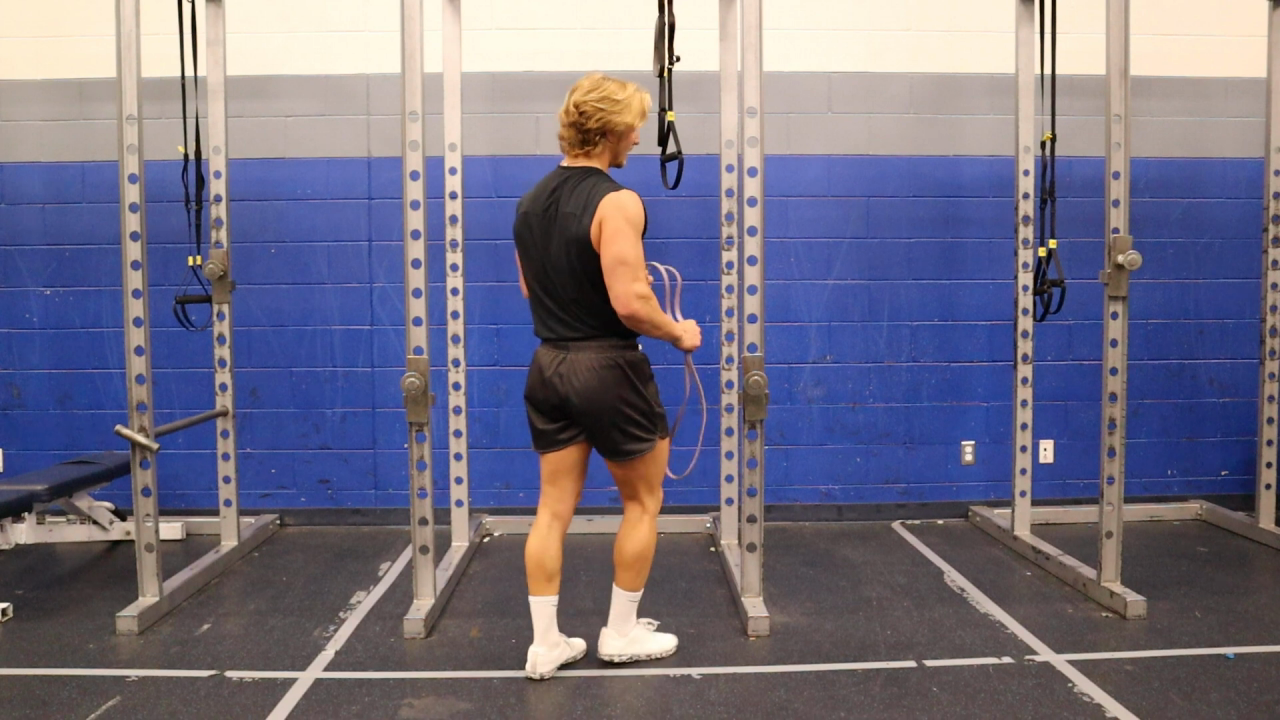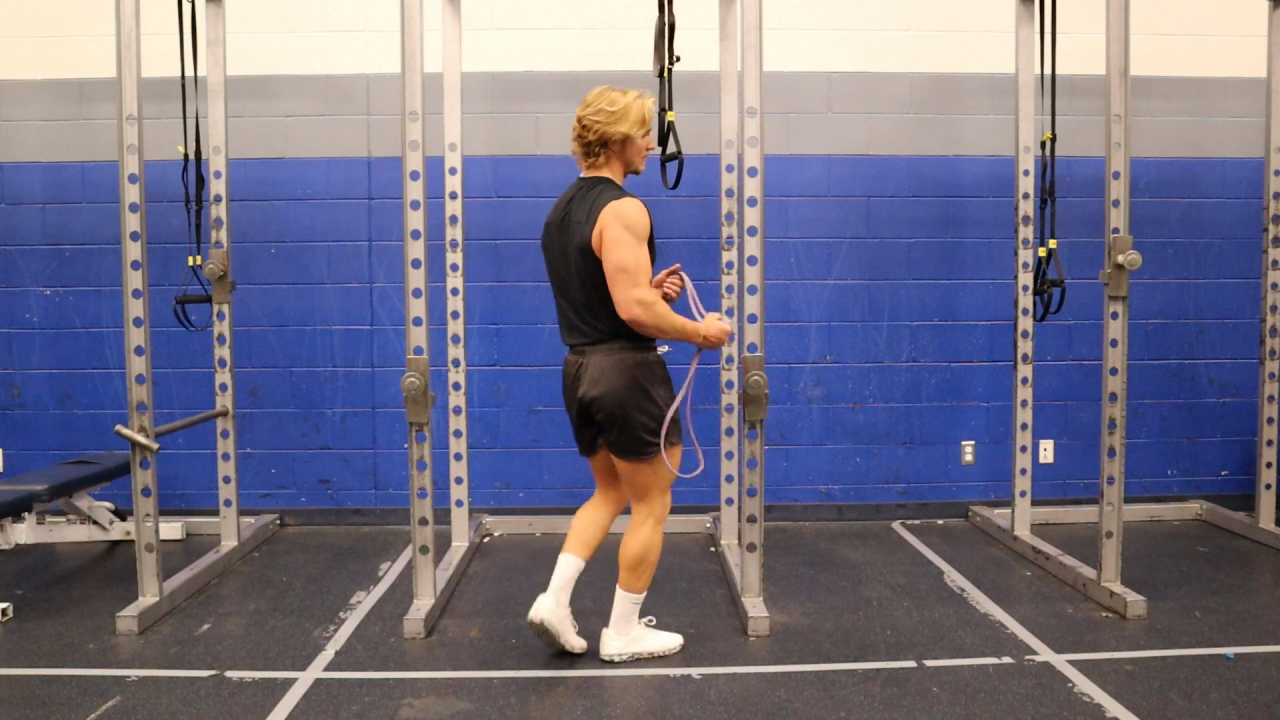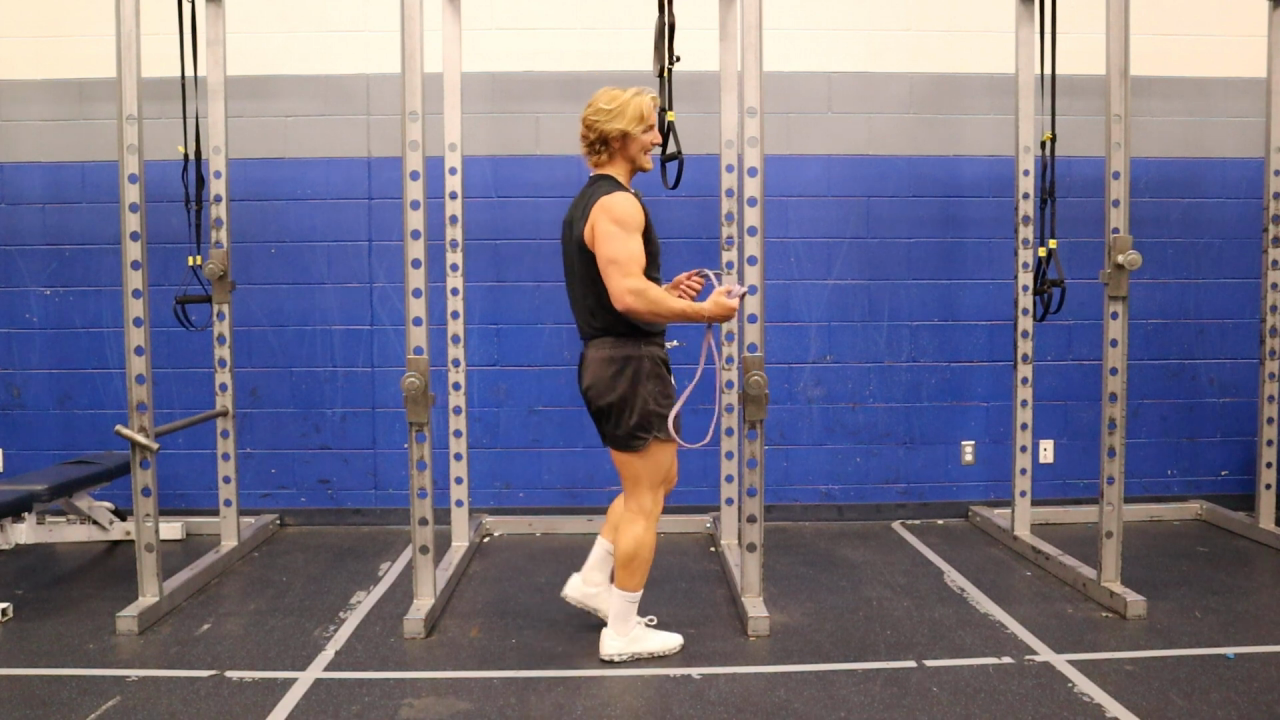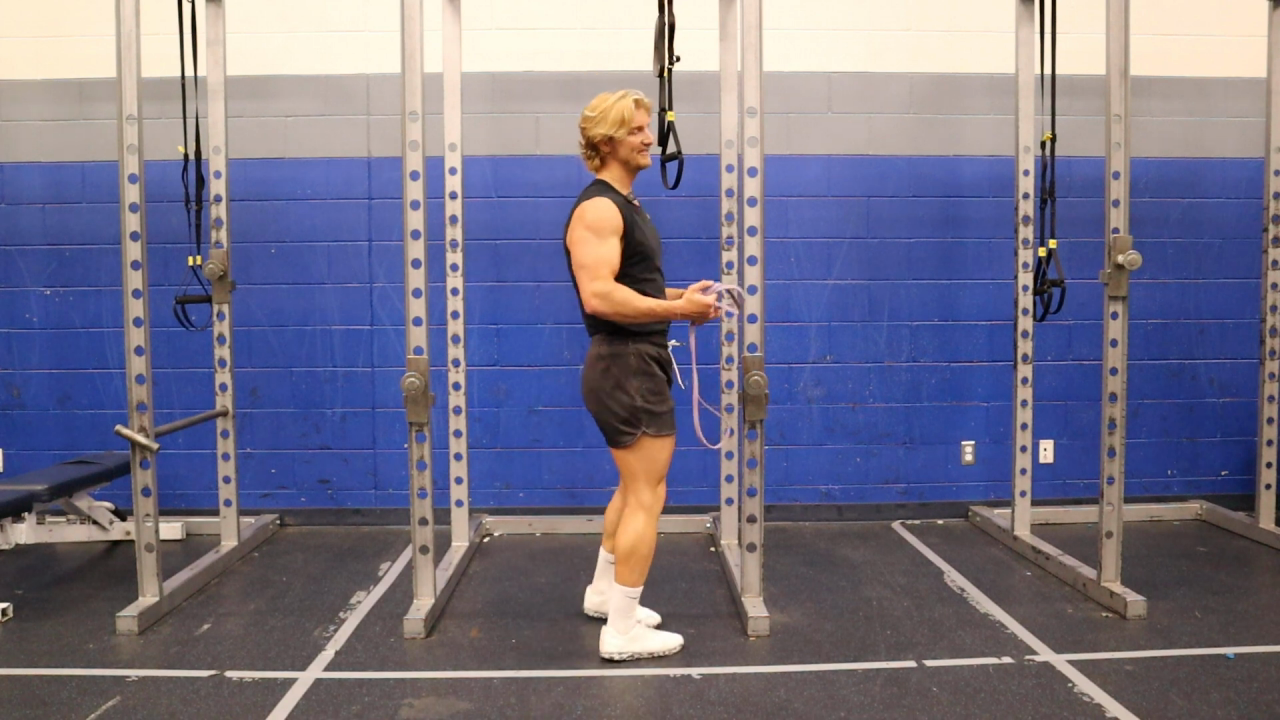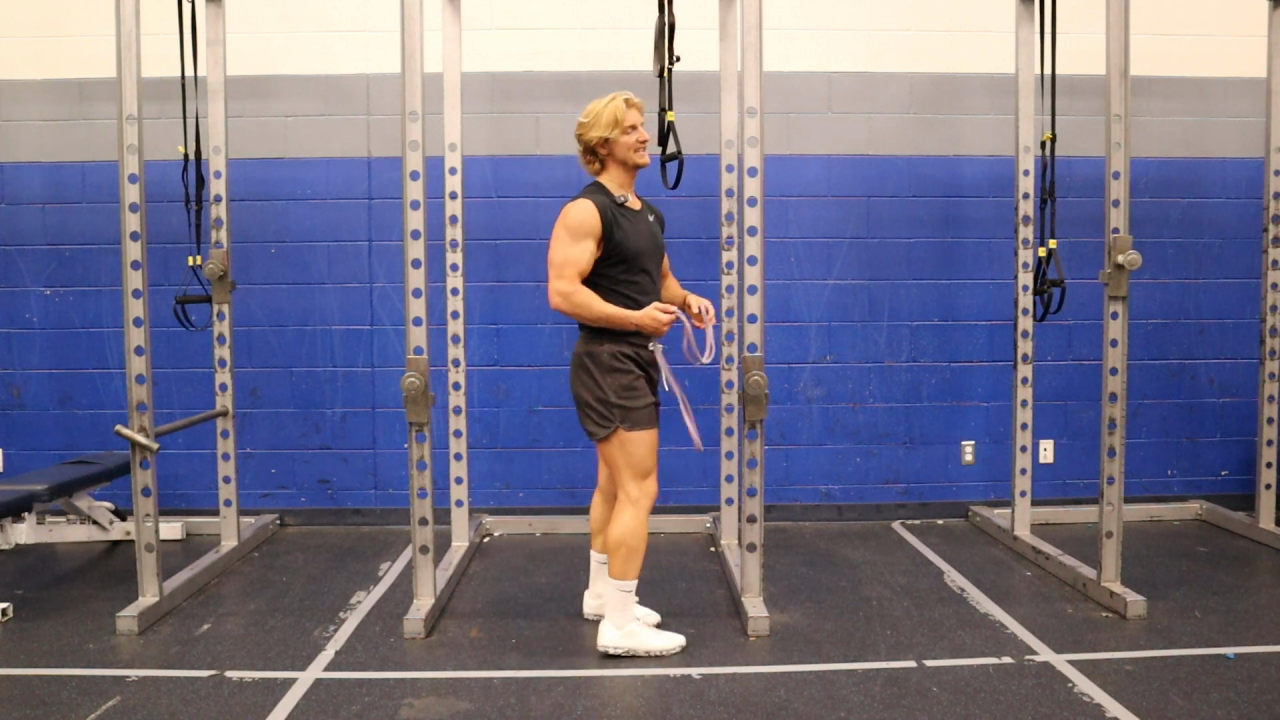
dt=0.2s
person 1, frame 1
left shoulder: (532, 202)
right shoulder: (616, 202)
right elbow: (629, 302)
right wrist: (679, 333)
left hip: (549, 366)
right hip: (609, 367)
left knee: (554, 510)
right knee: (643, 501)
left ankle: (546, 643)
right ankle: (623, 631)
person 1, frame 2
left shoulder: (562, 210)
right shoulder: (622, 210)
right elbow: (636, 310)
left wrist: (650, 287)
right wrist: (701, 332)
left hip: (581, 370)
right hip: (628, 372)
left knee: (610, 495)
right knee: (651, 506)
left ankle: (555, 599)
right ankle: (623, 633)
person 1, frame 3
left shoulder: (591, 202)
right shoulder: (617, 204)
right elbow: (628, 296)
left wrist: (668, 291)
right wrist: (704, 312)
left hip: (605, 360)
right hip: (629, 364)
left knee: (650, 481)
right knee: (646, 499)
left ankle: (591, 580)
right ankle: (622, 632)
person 1, frame 4
left shoulder: (625, 206)
right shoulder: (598, 208)
right elbow: (600, 297)
left wrist: (677, 295)
right wrist: (678, 310)
left hip: (633, 361)
right hip: (626, 363)
left knee: (633, 488)
right knee: (646, 498)
left ankle: (604, 591)
right ankle: (623, 630)
person 1, frame 5
left shoulder: (648, 213)
right shoulder: (585, 211)
right elbow: (563, 294)
left wrist: (685, 300)
right wrist: (638, 318)
left hip: (635, 361)
right hip: (607, 361)
left knee: (614, 486)
right knee: (639, 491)
left ankle: (601, 593)
right ankle: (620, 626)
